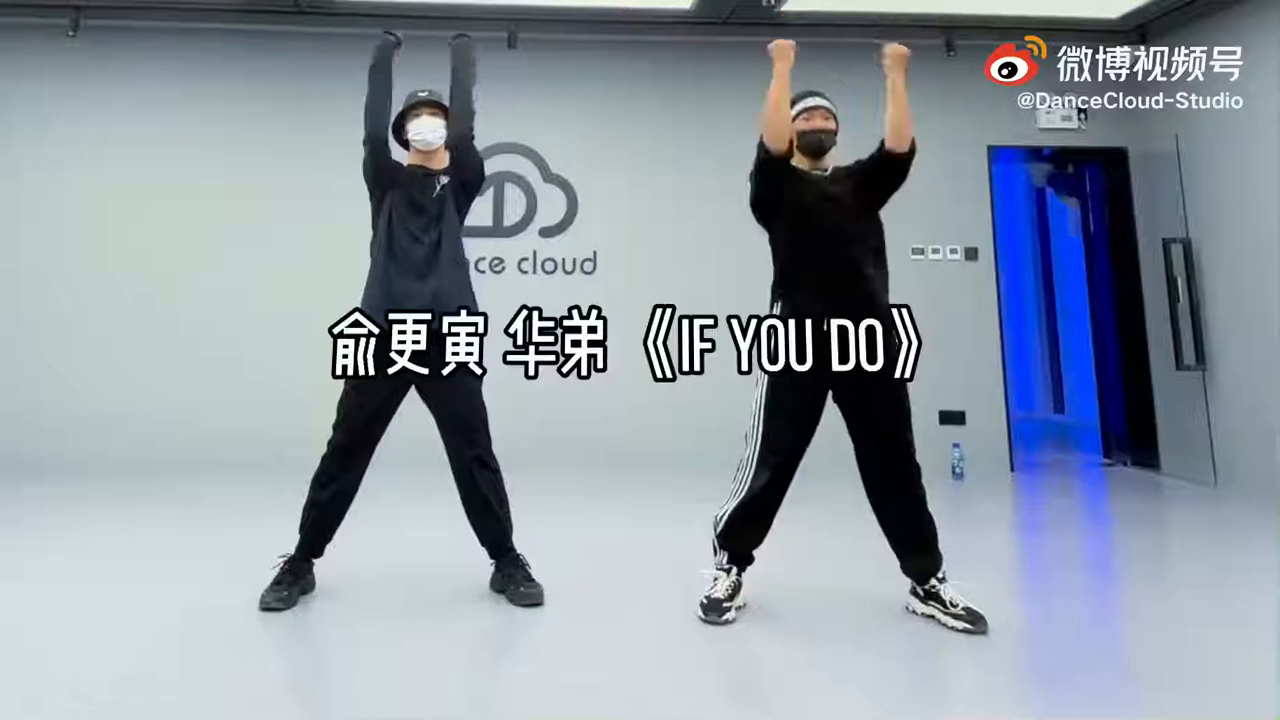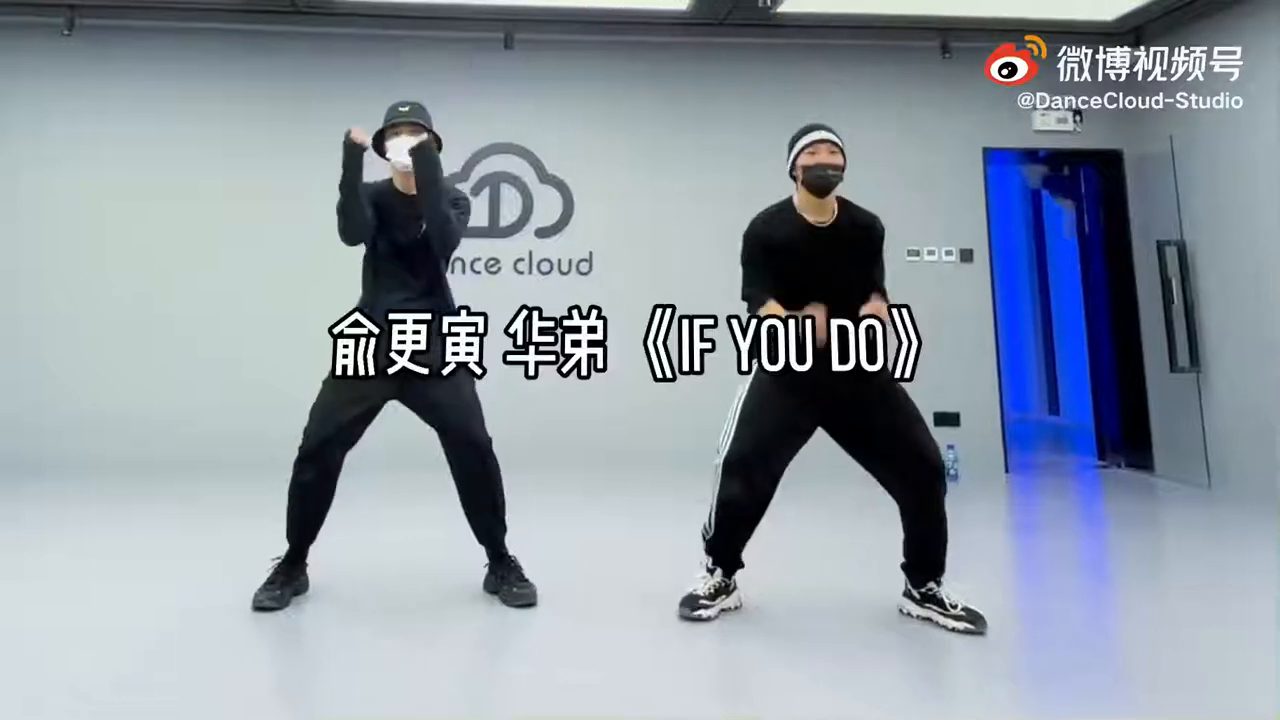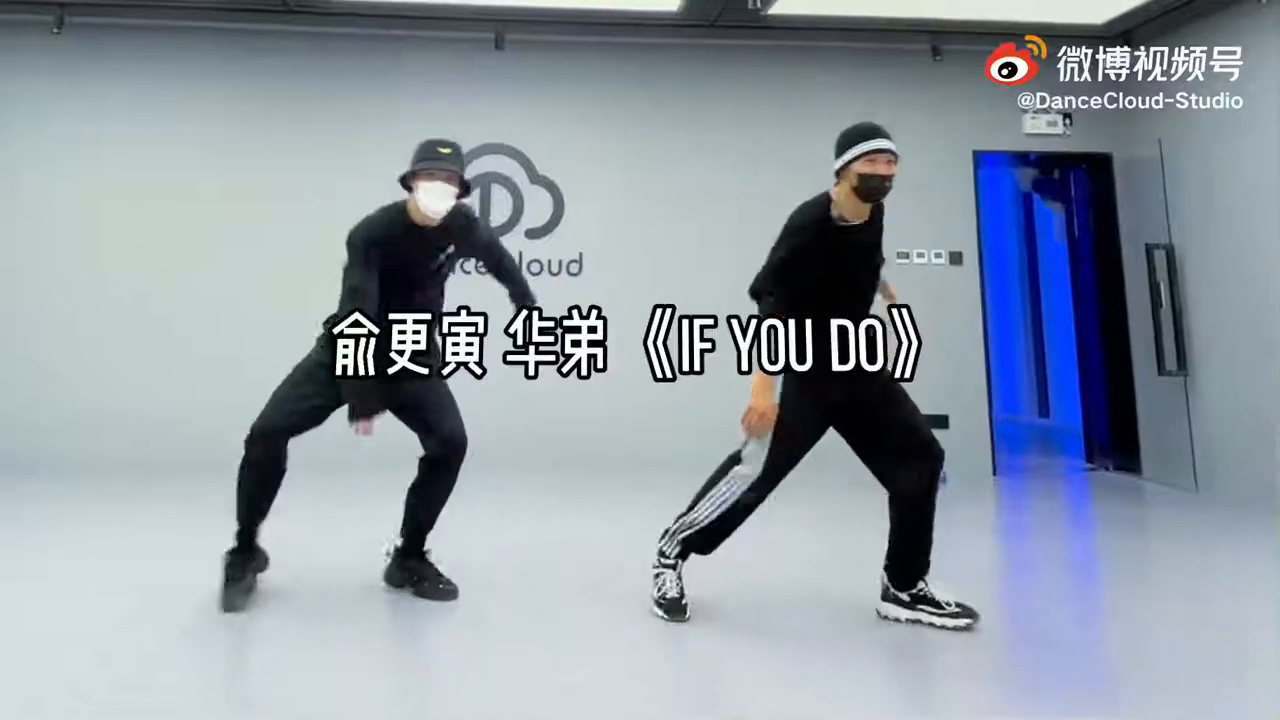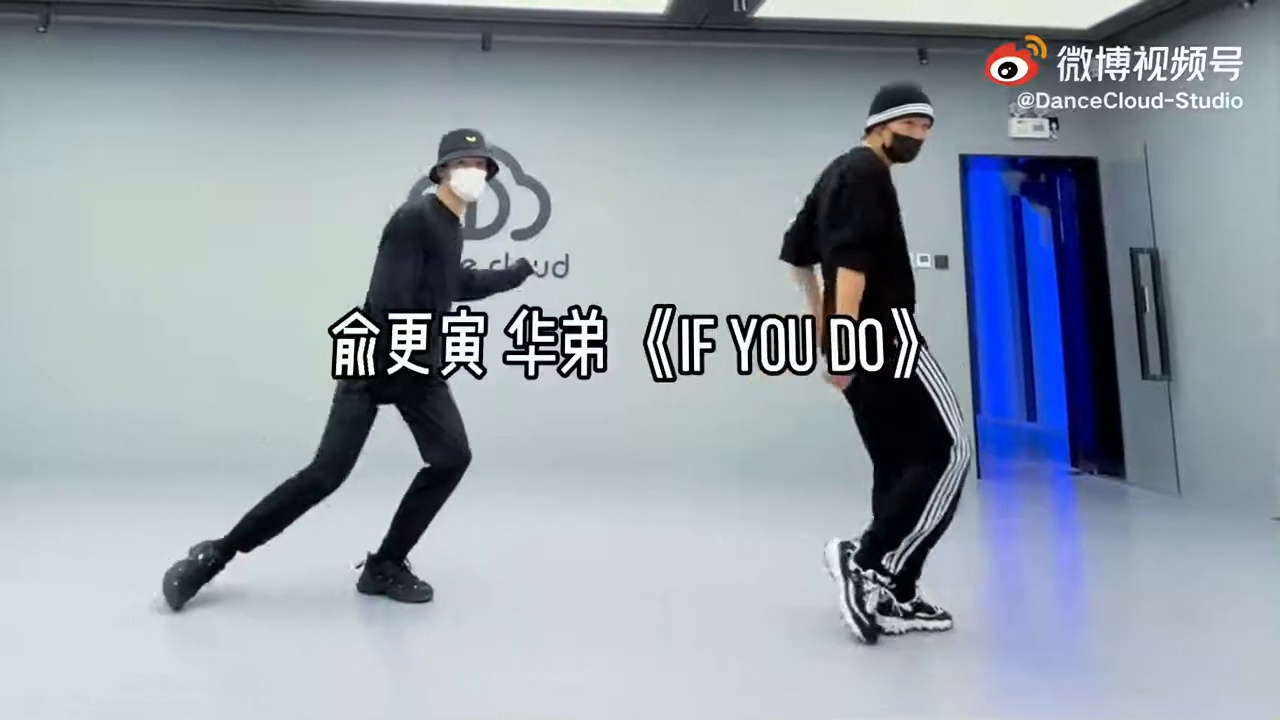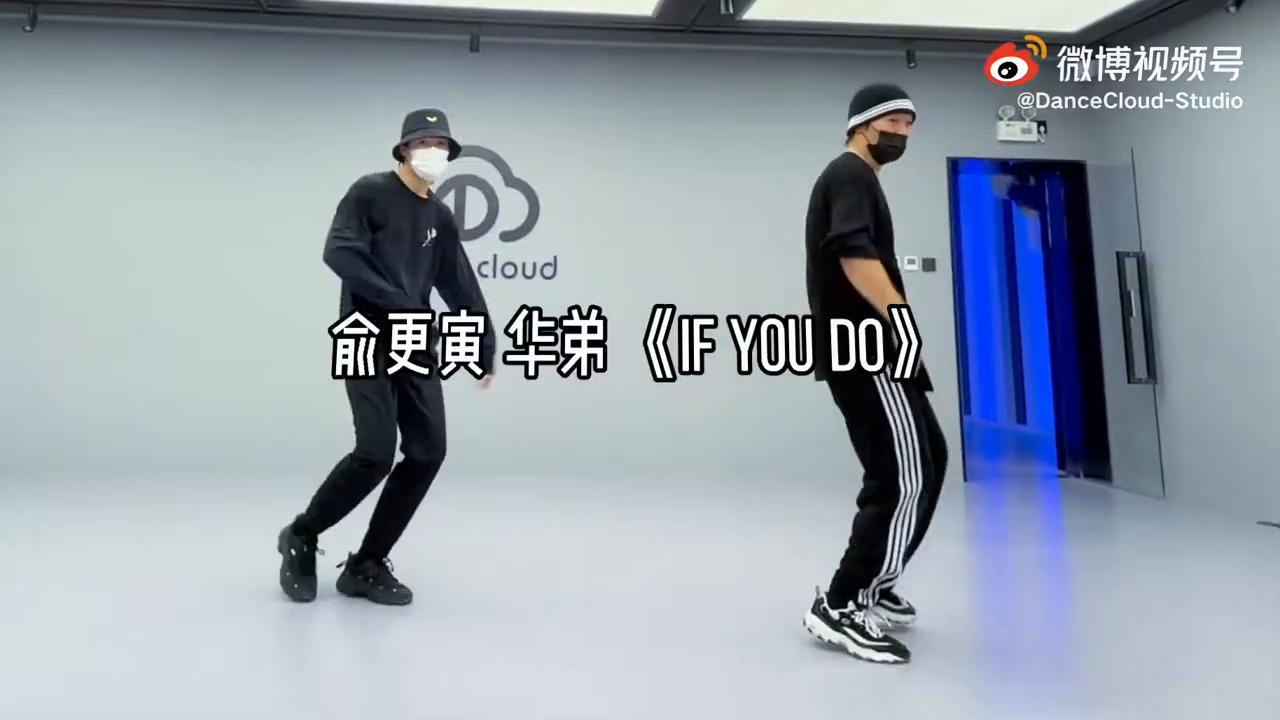
dt=0.4s
person 1, frame 1
left shoulder: (862, 182)
right shoulder: (776, 185)
left elbow: (900, 147)
right elbow: (771, 146)
left wrist: (896, 74)
right wrist: (782, 68)
left knee: (892, 462)
right knee: (770, 459)
left ankle: (927, 582)
right ankle: (729, 568)
person 1, frame 2
left shoulder: (866, 228)
right shoulder: (767, 229)
left elbow: (875, 295)
right elbow: (762, 304)
left wrist: (876, 314)
left hip: (857, 370)
right hip: (787, 369)
left knee: (923, 468)
right knee: (743, 465)
left ankle: (924, 586)
right ankle: (719, 575)
person 1, frame 3
left shoulder: (873, 219)
right shoulder: (807, 224)
right elbow: (772, 306)
left wrist: (893, 300)
right wrist: (763, 387)
left hip: (858, 365)
right hip: (800, 367)
left knee: (920, 457)
right knee: (755, 468)
left ankle: (905, 587)
right ankle: (673, 557)
person 1, frame 4
left shoulder: (842, 172)
right shoulder: (866, 173)
left elbow: (797, 248)
right elbow: (852, 259)
left wrist: (815, 306)
right hip: (880, 338)
left knee: (902, 462)
right knee: (948, 451)
left ankle: (895, 595)
right ankle: (868, 565)
person 1, frame 5
left shoulder: (849, 178)
right shoulder: (851, 175)
right elbow: (854, 253)
right wrist: (899, 317)
left knee: (923, 463)
right knee: (906, 479)
left ankle: (867, 587)
right ankle: (840, 607)
person 2, frame 1
left shoulder: (462, 182)
right shoulder: (386, 180)
left elbow: (463, 135)
right elbow: (373, 132)
left wrist: (464, 62)
right wrist: (382, 62)
left hip: (448, 338)
right hip: (383, 337)
left knee: (473, 454)
right knee: (346, 451)
left ankle: (506, 562)
right ankle: (301, 564)
person 2, frame 2
left shoulder: (450, 201)
right shoulder: (373, 198)
left elbow: (441, 243)
right elbow: (352, 233)
left wrist: (430, 171)
right wrist: (351, 160)
left hip: (434, 349)
right hip: (371, 346)
left knee: (473, 447)
right knee: (318, 450)
left ankle: (500, 564)
right ankle: (292, 566)
person 2, frame 3
left shoulder: (462, 223)
right shoulder: (374, 231)
left elbow: (497, 259)
right elbow: (357, 308)
left wrist: (525, 299)
right wrist: (360, 398)
left hip: (412, 356)
left knee: (449, 442)
right knee: (267, 434)
left ankle: (411, 558)
right ankle: (246, 552)
person 2, frame 4
left shoulder: (452, 224)
right shoulder: (415, 218)
right elbow: (388, 296)
left wrist: (514, 276)
right wrist: (384, 372)
left hip: (419, 363)
right hip: (373, 359)
left knee: (452, 457)
right knee: (327, 472)
left ankle: (386, 565)
right ankle: (221, 551)
person 2, frame 5
left shoulder: (440, 217)
right shoulder: (370, 192)
left elbow: (459, 283)
right elbow: (338, 253)
left wrist: (487, 344)
right wrist: (392, 301)
left hip: (416, 349)
left knee: (428, 453)
right knee: (376, 453)
left ankle: (366, 565)
right ankle: (301, 537)
